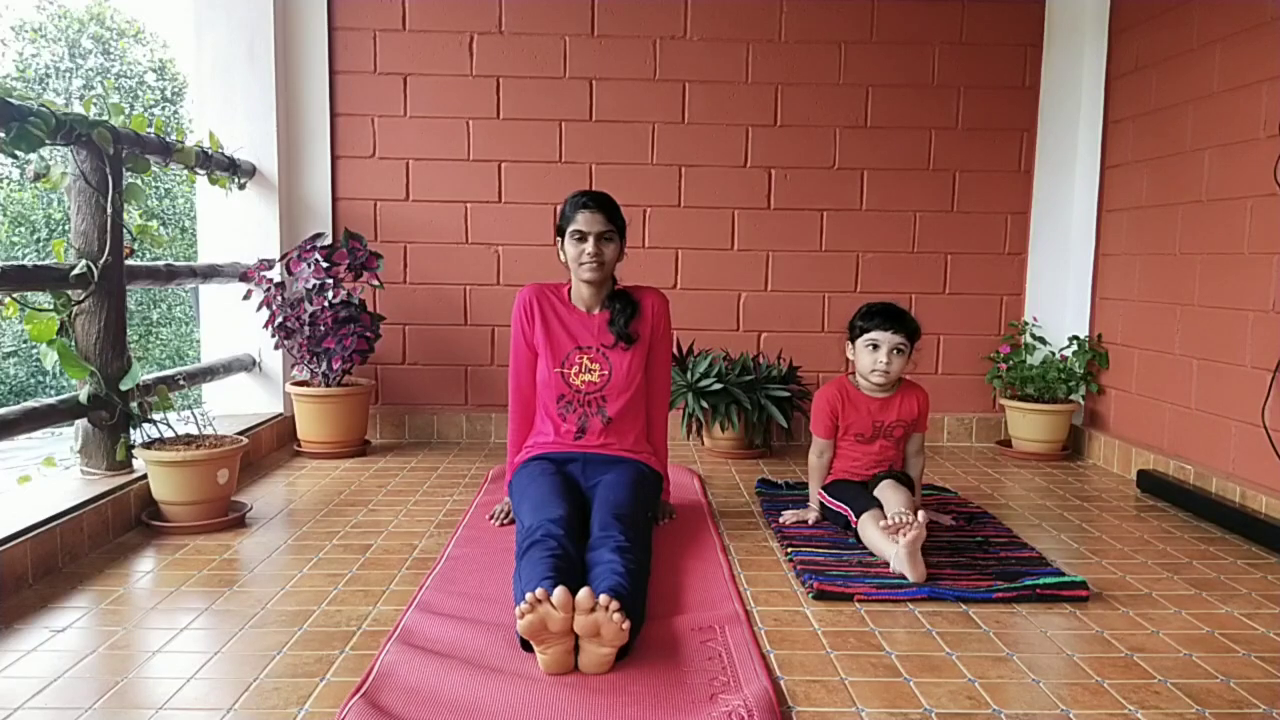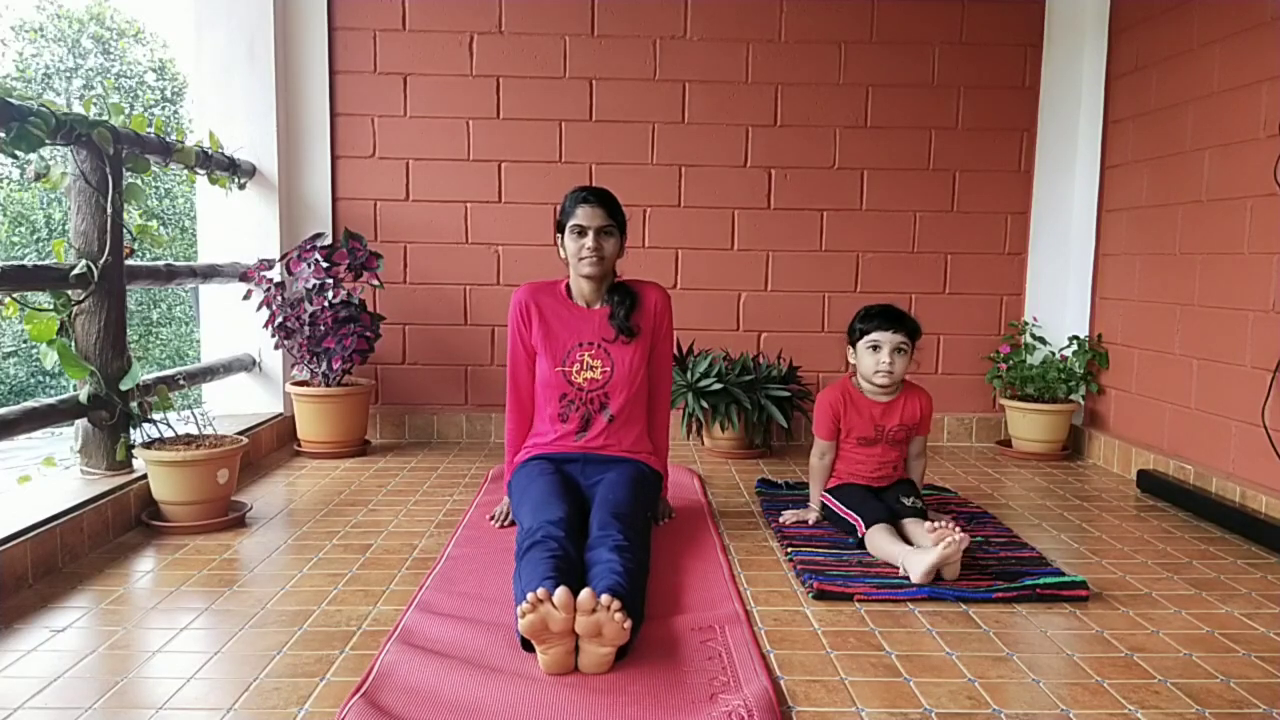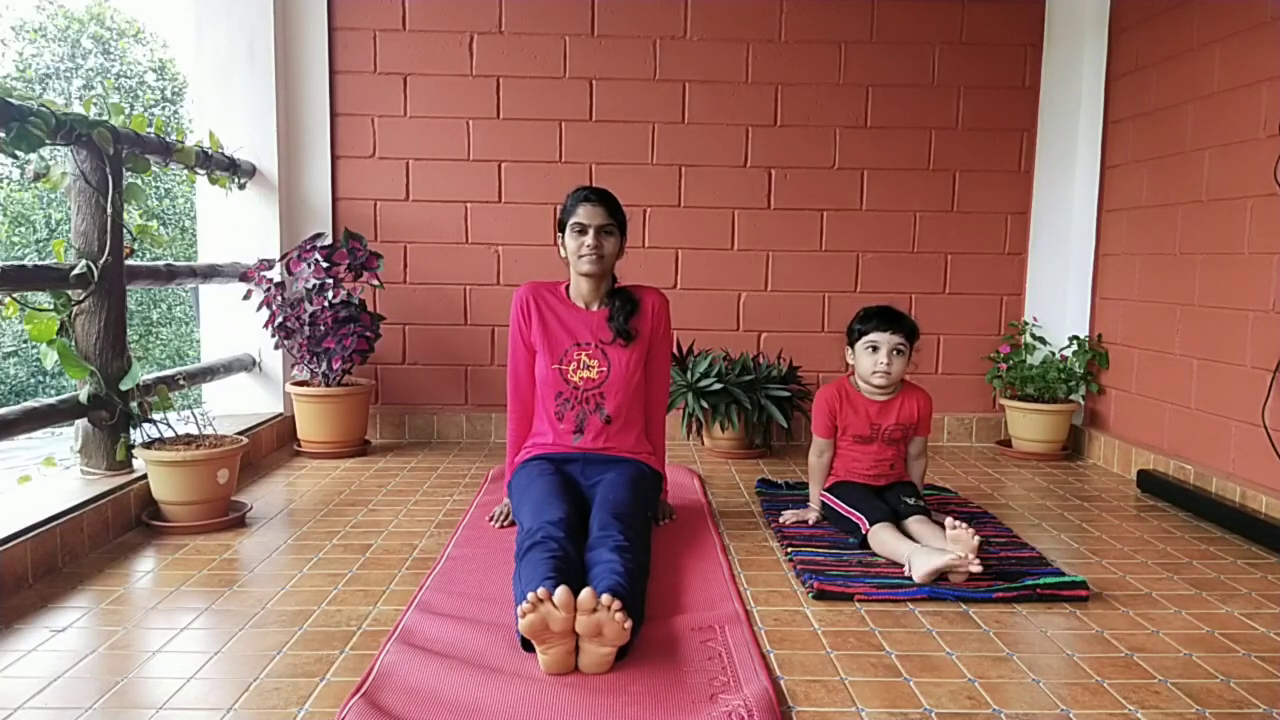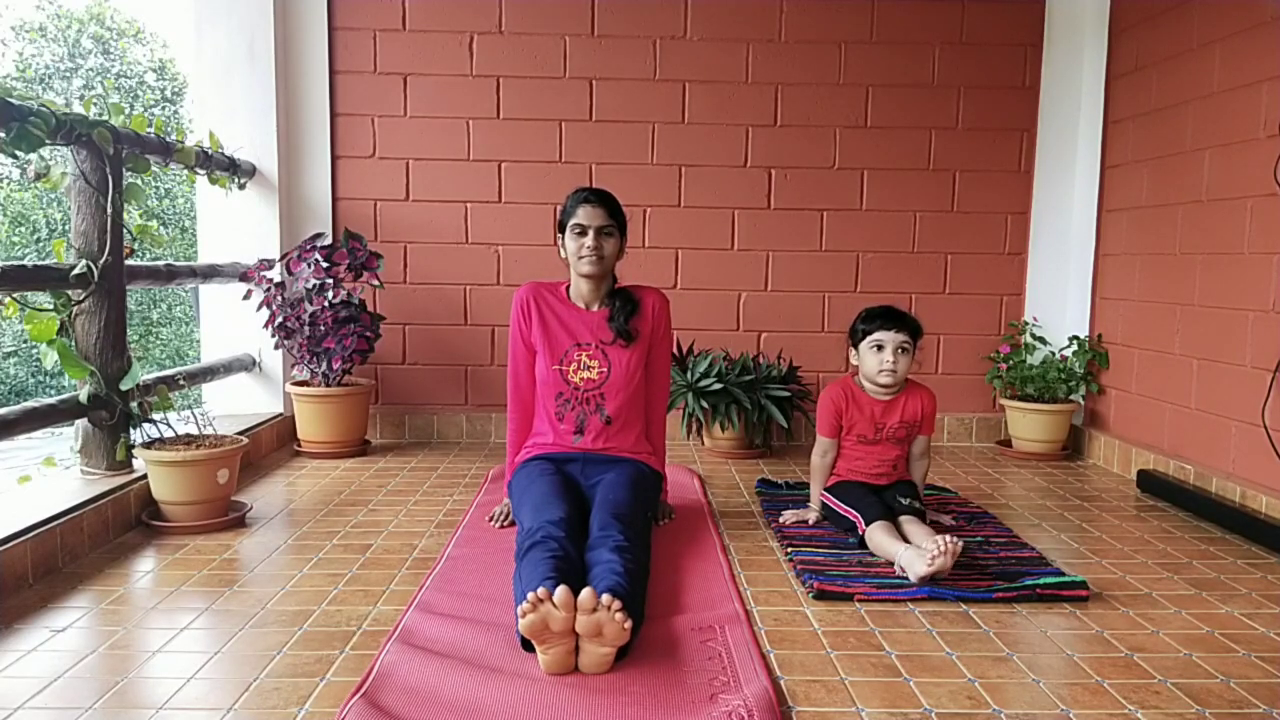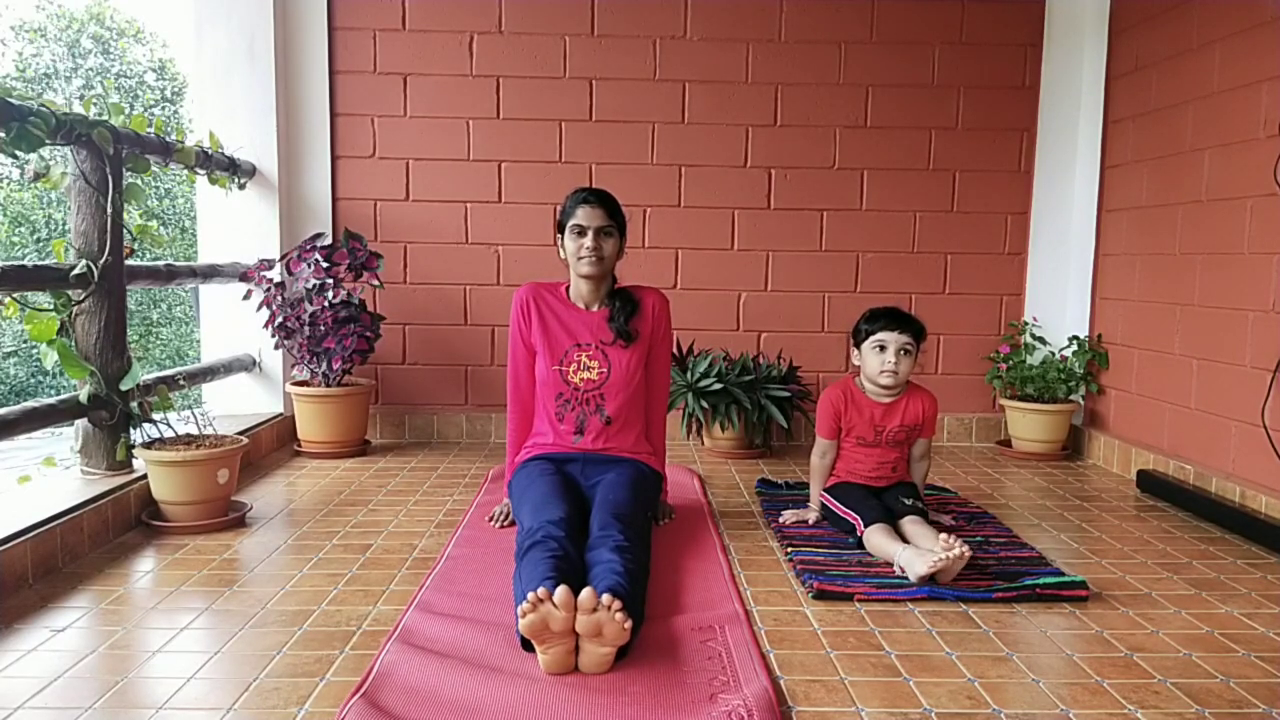
dt=1s
person 1, frame 1
left shoulder: (650, 307)
right shoulder: (533, 303)
left elbow: (658, 403)
right elbow: (522, 401)
left wrist: (660, 487)
right wrist: (515, 481)
left hip: (624, 463)
right hip: (547, 459)
left knee: (615, 532)
right knee: (548, 527)
left ankle: (607, 623)
right ankle: (547, 624)
person 1, frame 2
left shoulder: (651, 302)
right shoulder: (530, 302)
left elbow: (658, 399)
right elbow: (520, 401)
left wrist: (658, 483)
right wrist: (513, 483)
left hip: (624, 462)
right hip: (546, 460)
left knee: (614, 532)
right knee: (547, 528)
left ankle: (606, 625)
right ankle: (548, 626)
person 1, frame 3
left shoulder: (649, 306)
right shoulder: (531, 301)
left elbow: (656, 403)
right elbow: (520, 401)
left wrist: (657, 485)
right wrist: (515, 481)
left hip: (624, 463)
right hip: (546, 460)
left knee: (614, 532)
right knee: (548, 527)
left ankle: (607, 622)
right ankle: (548, 624)
person 1, frame 4
left shoulder: (650, 306)
right shoulder: (532, 302)
left elbow: (655, 404)
right elbow: (521, 402)
left wrist: (654, 485)
right wrist: (514, 483)
left hip: (623, 463)
right hip: (546, 460)
left knee: (614, 531)
right knee: (548, 527)
left ankle: (606, 623)
right ankle: (548, 624)
person 1, frame 5
left shoulder: (650, 307)
right shoulder: (531, 302)
left elbow: (655, 404)
right elbow: (520, 402)
left wrist: (656, 486)
right wrist: (514, 484)
left hip: (623, 463)
right hip: (546, 460)
left knee: (614, 532)
right knee: (548, 528)
left ankle: (608, 623)
right ankle: (548, 625)
person 2, frame 1
left shoulder: (916, 397)
right shoulder: (832, 395)
left elbow: (915, 454)
right elbow: (820, 454)
left wrist: (915, 505)
right wrist: (815, 505)
left hip: (890, 483)
right hip: (842, 485)
left knee: (891, 486)
right knee: (869, 512)
left ankle: (905, 524)
right ankle: (900, 557)
person 2, frame 2
left shoulder: (919, 399)
right shoulder: (834, 398)
left elbow: (916, 456)
right elbow: (822, 455)
left wrist: (913, 499)
right wrist: (814, 505)
left hip: (893, 484)
right hip: (844, 486)
left knee: (911, 518)
right knee: (874, 520)
left ankle: (941, 551)
right ankle: (911, 559)
person 2, frame 3
left shoulder: (918, 400)
right shoulder: (831, 396)
left elbow: (916, 457)
right elbow: (821, 453)
left wrist: (914, 498)
right wrist: (815, 505)
left hip: (894, 484)
right hip: (845, 485)
left knee: (917, 518)
right knee: (878, 519)
left ankle: (953, 557)
right ankle: (917, 557)
person 2, frame 4
left shoulder: (922, 399)
right shoulder: (837, 395)
left elbow: (919, 457)
right elbow: (823, 454)
left wrist: (916, 499)
right wrist: (815, 506)
left hip: (896, 484)
right hip: (846, 484)
left knee: (909, 517)
right knee: (875, 518)
left ankle: (936, 551)
right ankle: (908, 557)
person 2, frame 5
left shoulder: (923, 402)
right shoulder: (837, 397)
left elbow: (919, 459)
right elbow: (823, 455)
left wrist: (916, 501)
right wrist: (815, 505)
left hip: (896, 485)
right hip: (845, 485)
left knee: (912, 517)
right knee: (874, 520)
left ankle: (942, 554)
right ankle: (908, 558)
